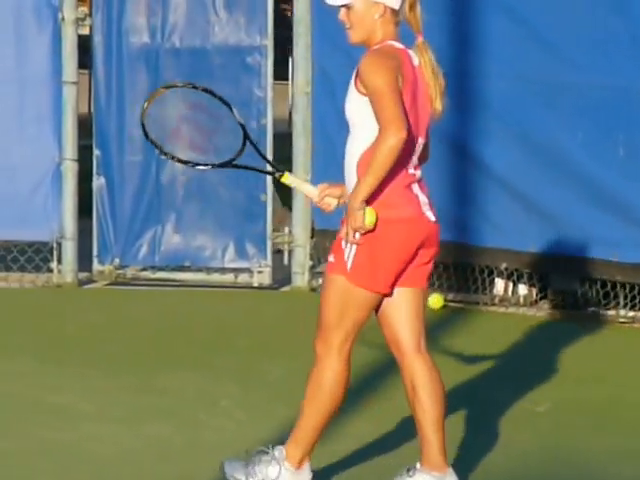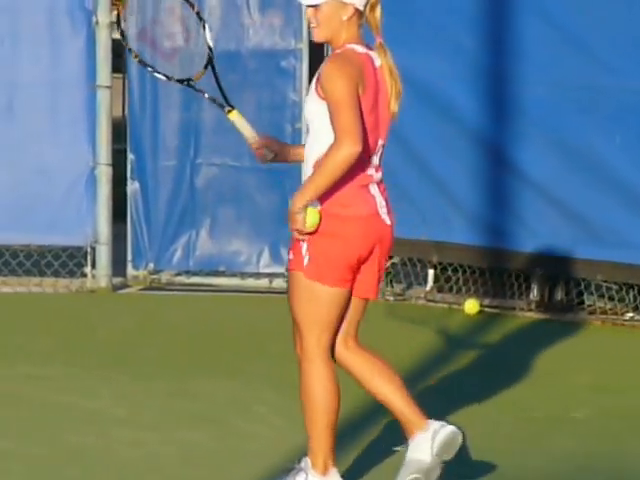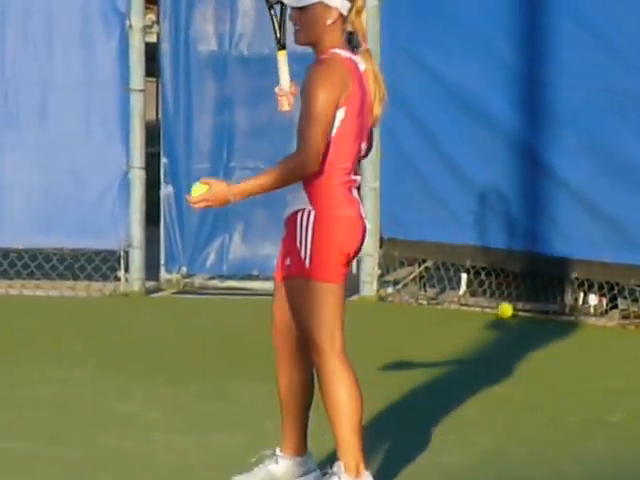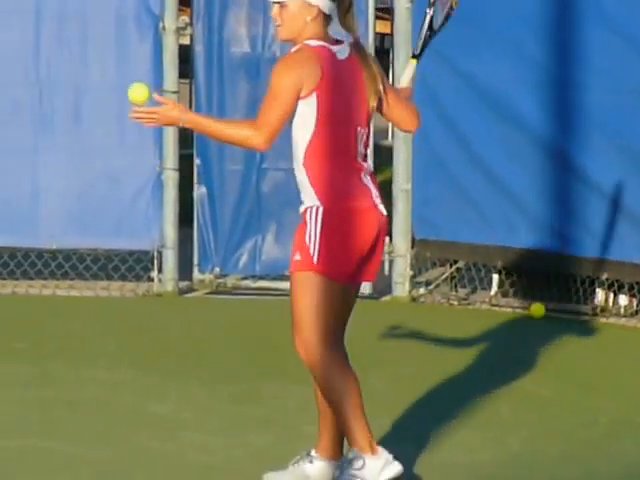
dt=0.4s
person 1, frame 1
left shoulder: (377, 61)
right shoulder: (418, 64)
left elbow: (395, 135)
left wrist: (358, 201)
right wrist: (349, 188)
left hip: (382, 224)
right hip: (414, 219)
left knee: (330, 347)
right knee: (410, 349)
person 1, frame 2
left shoulder: (339, 65)
right shoulder: (380, 65)
left elbow: (349, 146)
left wrist: (300, 200)
right wrist: (287, 151)
left hip: (332, 220)
right hip: (373, 218)
left knee: (311, 349)
right knee: (340, 347)
right ankle: (424, 430)
person 1, frame 3
left shoulder: (326, 71)
right shoulder: (361, 69)
left elbow: (306, 161)
left wrist: (235, 191)
left hip: (317, 221)
right hip: (342, 217)
left knee: (327, 354)
right knee: (286, 341)
person 1, frame 4
left shoulder: (298, 61)
right shoulder: (357, 58)
left elbow: (260, 135)
right elbow: (409, 119)
left wrist: (182, 116)
right wrist: (401, 100)
left hip: (332, 214)
right hip: (366, 210)
left knee: (313, 345)
right knee: (325, 343)
